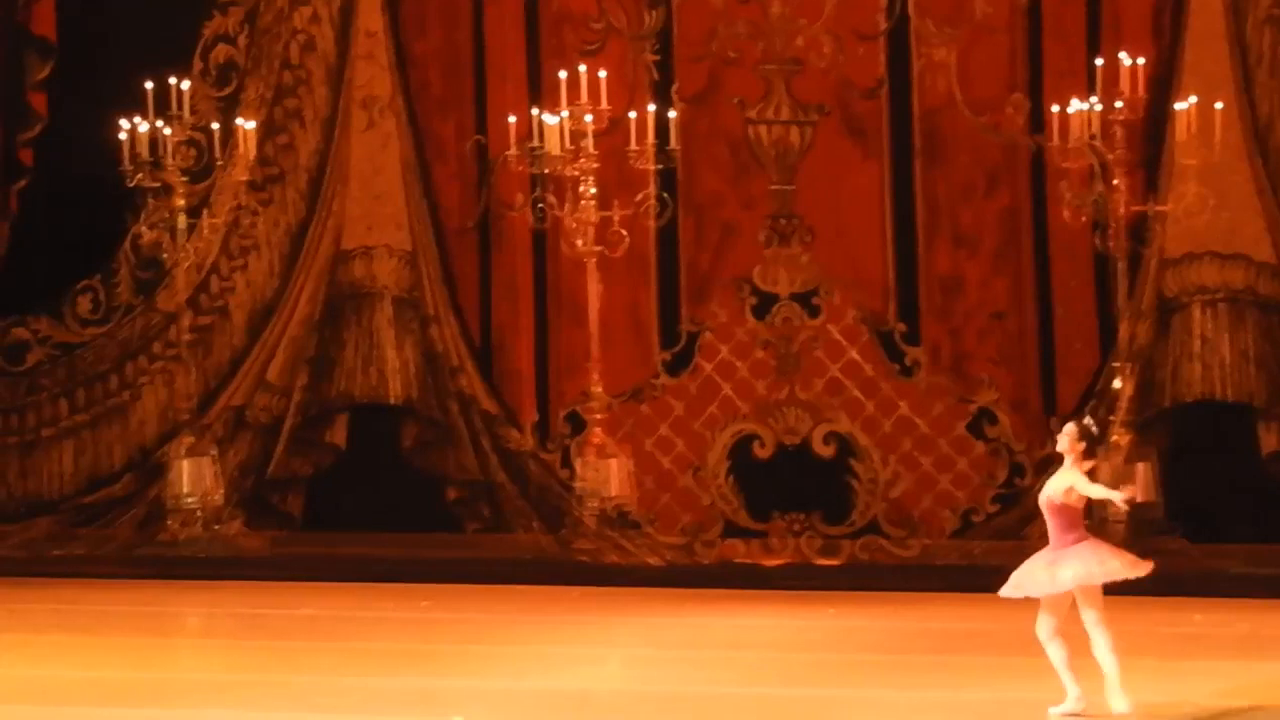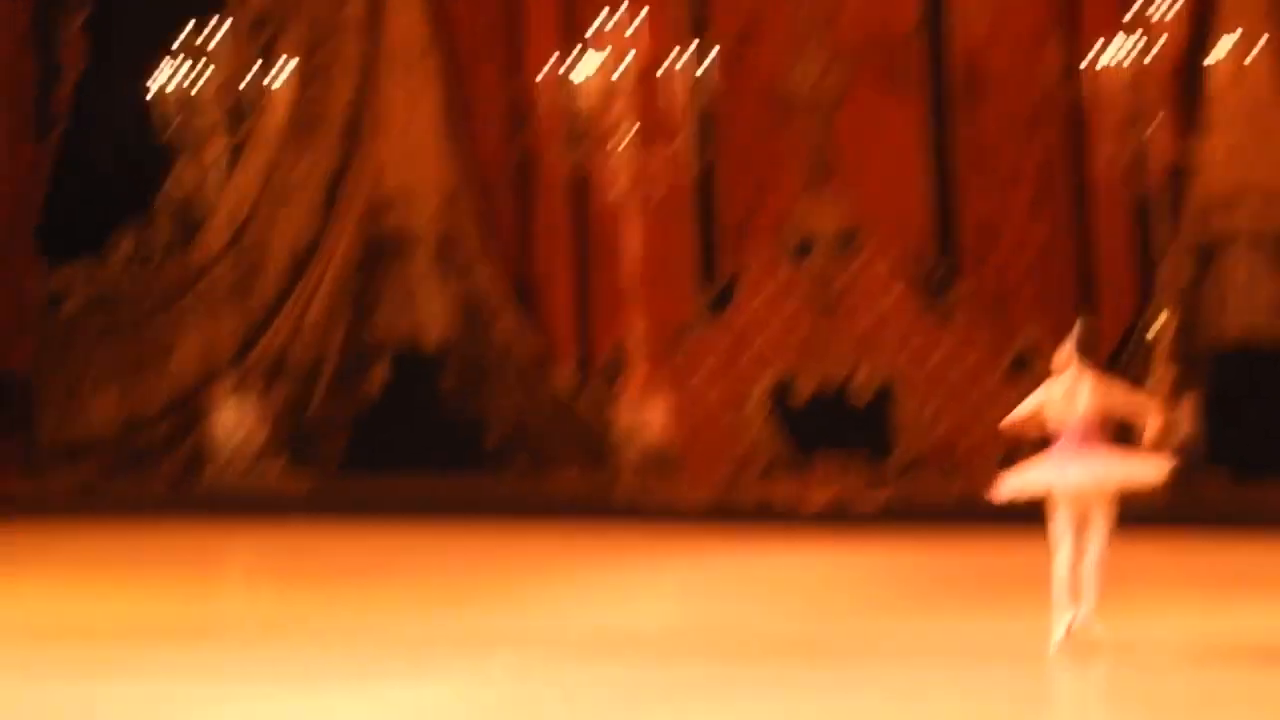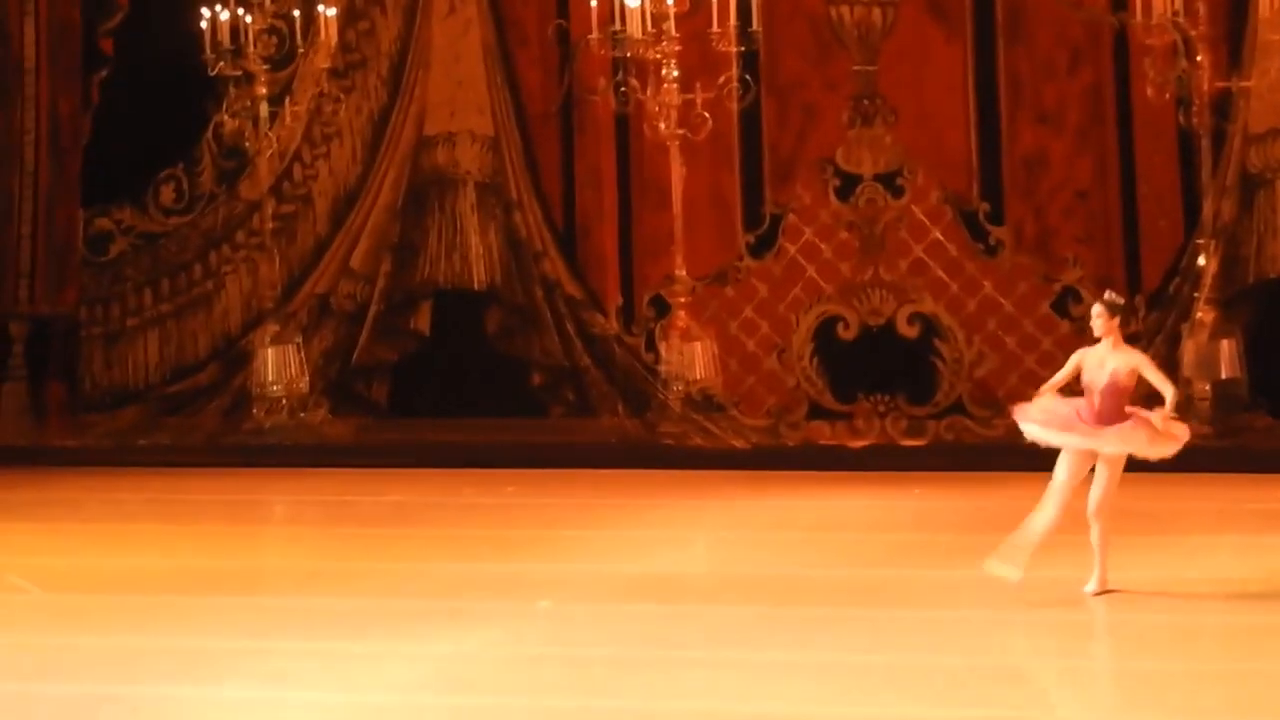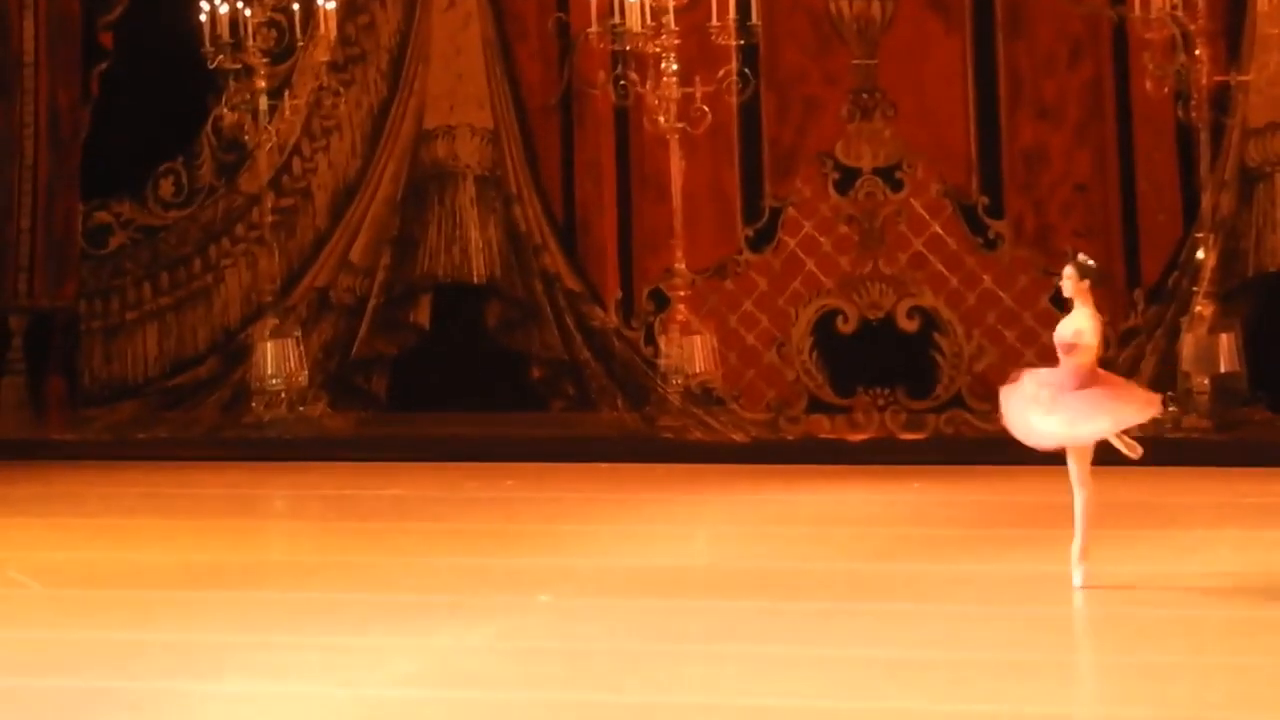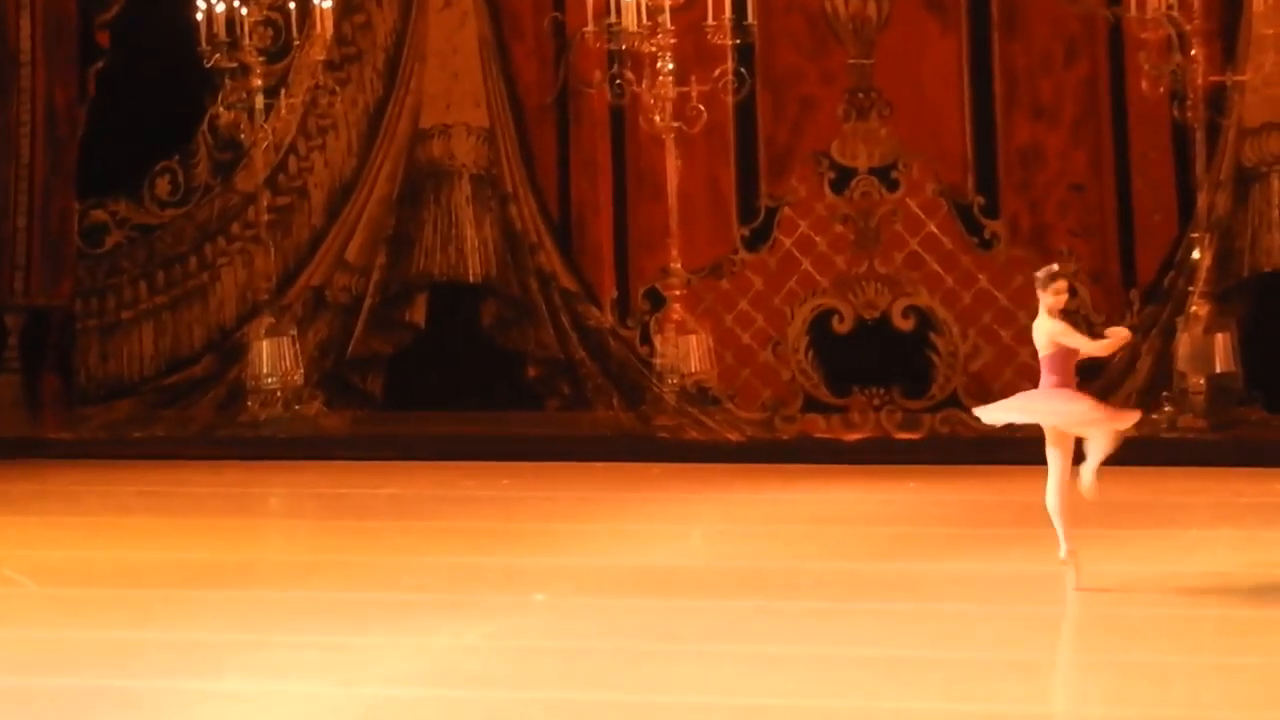
dt=0.4s
person 1, frame 1
left shoulder: (1076, 479)
right shoulder: (1064, 472)
left elbow: (1096, 489)
left wrist: (1116, 495)
left hip: (1079, 556)
right hip: (1060, 558)
left knee: (1095, 624)
right knee: (1046, 629)
left ankle: (1115, 688)
right ankle: (1075, 694)
person 1, frame 2
left shoulder: (1049, 389)
right shoulder: (1102, 385)
left elbow: (1011, 420)
right elbow: (1151, 409)
left wrist: (1033, 424)
right wrist: (1149, 432)
left hip: (1063, 469)
right hip: (1094, 463)
left knee: (1064, 548)
right knee: (1098, 538)
left ankle: (1061, 622)
right ankle: (1082, 609)
person 1, frame 3
left shoulder: (1135, 358)
right shoulder: (1084, 355)
left elbow: (1169, 390)
right elbow: (1053, 383)
left wrist: (1166, 410)
right wrist: (1042, 402)
left hip: (1116, 435)
right hip: (1083, 429)
left knee: (1097, 508)
right knee: (1057, 495)
left ankle: (1100, 575)
right ankle: (1017, 554)
person 1, frame 4
left shoulder: (1088, 320)
right shoulder: (1073, 316)
left elbow: (1089, 356)
left wrist: (1070, 364)
left hip: (1079, 399)
right hip: (1083, 390)
left knee: (1080, 480)
left ankle: (1079, 554)
right ankle: (1119, 440)
person 1, frame 5
left shoulder: (1051, 324)
right shoulder: (1046, 325)
left elbow: (1076, 348)
right elbow: (1095, 350)
left wrist: (1110, 338)
right wrist: (1116, 338)
left hip: (1065, 402)
right hip: (1059, 401)
left knee: (1057, 478)
left ankle: (1065, 545)
right ankle: (1088, 473)
